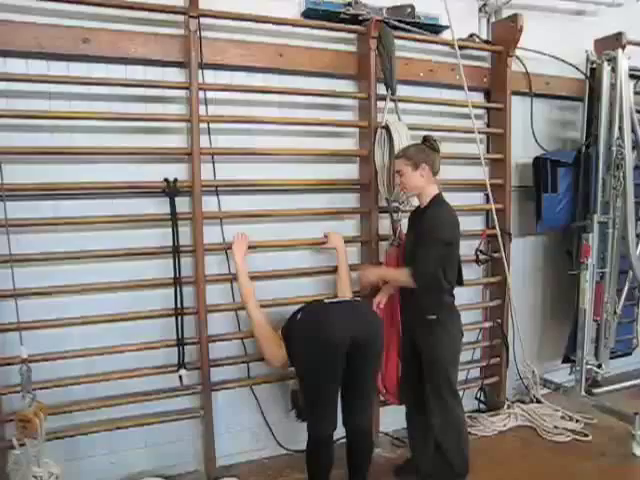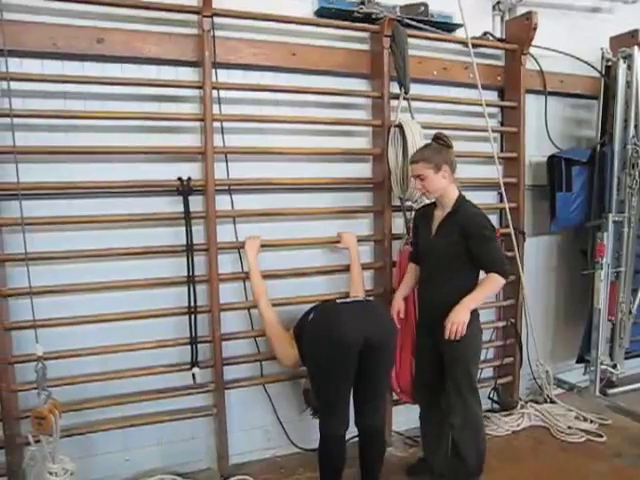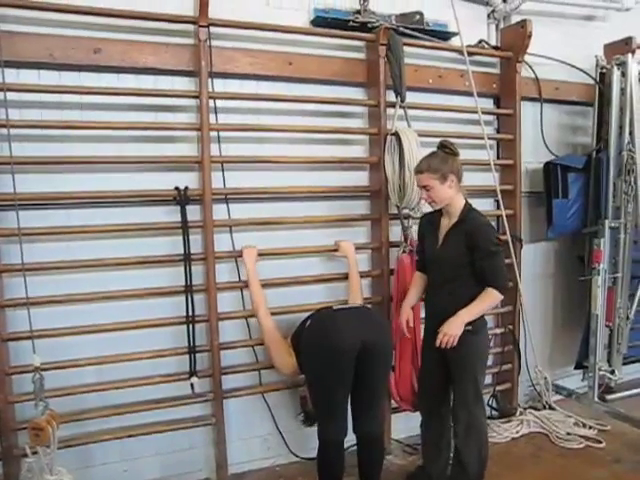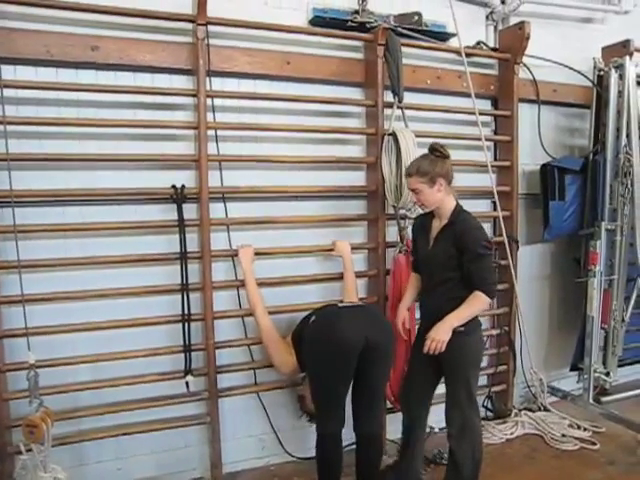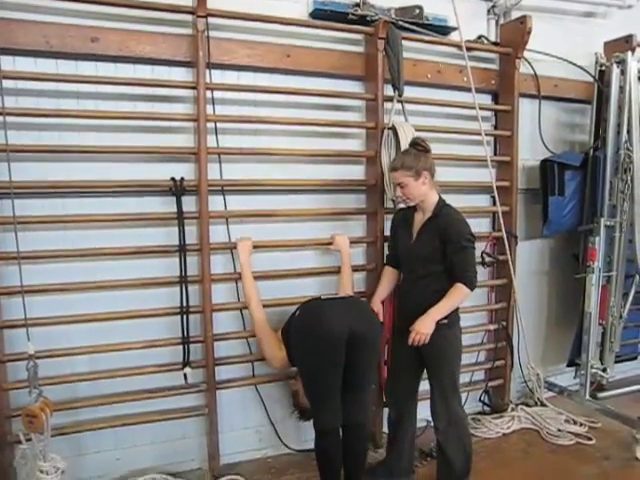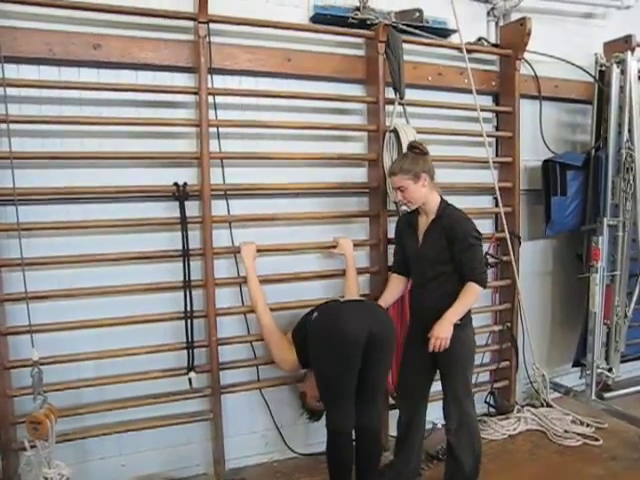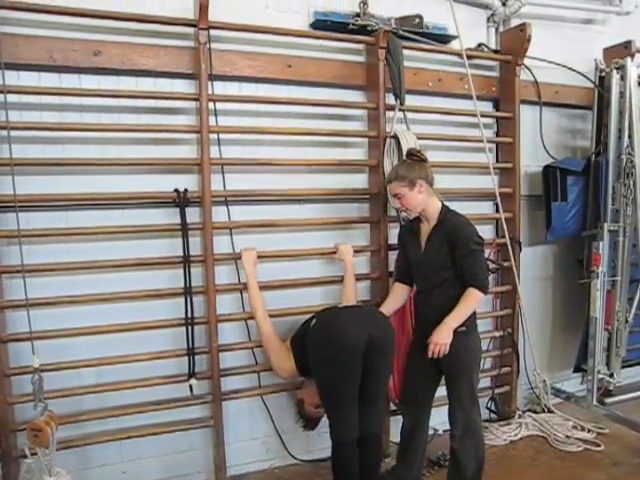
dt=0.4s
person 1, frame 1
left shoulder: (439, 217)
right shoulder: (421, 214)
left elbow: (420, 275)
left wrist: (379, 274)
right wrist: (389, 288)
left hip: (438, 322)
right hip: (416, 320)
left knee: (441, 398)
right knee: (413, 394)
person 1, frame 2
left shoulder: (471, 218)
right shoulder: (423, 216)
left elbow: (498, 273)
left wrist: (465, 307)
right wrist: (400, 293)
left hip: (459, 323)
right hip: (428, 321)
left knee: (461, 399)
right knee: (428, 394)
person 1, frame 3
left shoulder: (478, 228)
right shoulder: (427, 223)
left elbow: (497, 288)
left wrist: (460, 319)
right wrist: (408, 303)
left hip: (468, 333)
right hip: (435, 328)
left knee: (466, 408)
right knee: (430, 403)
person 1, frame 4
left shoulder: (468, 230)
right shoulder: (421, 225)
left elbow: (485, 292)
left wrist: (448, 325)
right wrist: (405, 304)
left hip: (461, 335)
right hip: (428, 329)
left knee: (461, 412)
right knee: (412, 400)
person 1, frame 5
left shoulder: (452, 223)
right shoulder: (401, 219)
left elbow: (466, 282)
left wrist: (431, 318)
right wrist: (378, 299)
left hip: (440, 327)
right hip: (404, 322)
left knee: (445, 404)
right knee: (398, 395)
person 1, frame 6
left shoulder: (457, 223)
right shoulder: (405, 224)
left elbow: (476, 280)
left wrist: (448, 321)
right wrist: (380, 305)
left hip: (454, 329)
right hip: (418, 326)
left knee: (457, 405)
right knee: (409, 398)
person 1, frame 7
left shoulder: (459, 228)
right shoulder: (407, 232)
left elbow: (478, 286)
left wrist: (448, 327)
right wrist: (380, 314)
left hip: (458, 334)
right hip: (423, 332)
left knee: (463, 413)
right knee: (412, 405)
person 2, frame 1
left shoulder: (280, 353)
left elbow: (251, 304)
right elbow: (345, 294)
left wrist: (239, 259)
right wrist: (340, 249)
left hip: (319, 330)
right hip: (366, 318)
left knee: (321, 428)
right knee: (360, 422)
person 2, frame 2
left shoulder: (291, 352)
left elbow: (263, 304)
right elbow: (358, 295)
left wrist: (252, 258)
right wrist: (353, 248)
left hip: (331, 330)
right hip: (379, 318)
left knee: (333, 427)
right knee: (372, 422)
person 2, frame 3
left shoulder: (290, 361)
left elbow: (262, 312)
right elbow: (356, 300)
left wrist: (250, 267)
right wrist: (351, 257)
left hip: (328, 336)
right hip: (375, 325)
left knee: (331, 435)
right knee: (371, 429)
person 2, frame 4
left shoulder: (289, 361)
left elbow: (259, 311)
right elbow: (352, 300)
left wrist: (246, 266)
right wrist: (346, 256)
left hip: (331, 333)
right hip: (376, 323)
left knee: (329, 429)
right knee: (371, 427)
person 2, frame 5
left shoulder: (280, 356)
left elbow: (255, 306)
right elbow: (346, 295)
left wrist: (244, 260)
left hip: (318, 326)
right hip: (363, 316)
left knee: (327, 424)
right knee: (356, 419)
person 2, frame 6
left shoulder: (290, 358)
left elbow: (261, 308)
right elbow: (352, 298)
left wrist: (249, 263)
right wrist: (349, 255)
left hip: (335, 328)
right hip: (378, 318)
left knee: (340, 425)
right knee: (370, 422)
person 2, frame 7
left shoulder: (288, 366)
left elbow: (261, 316)
right elbow: (349, 304)
left wrist: (250, 270)
right wrist: (348, 261)
left hip: (335, 335)
right hip: (377, 323)
left knee: (344, 434)
right knee: (371, 429)
